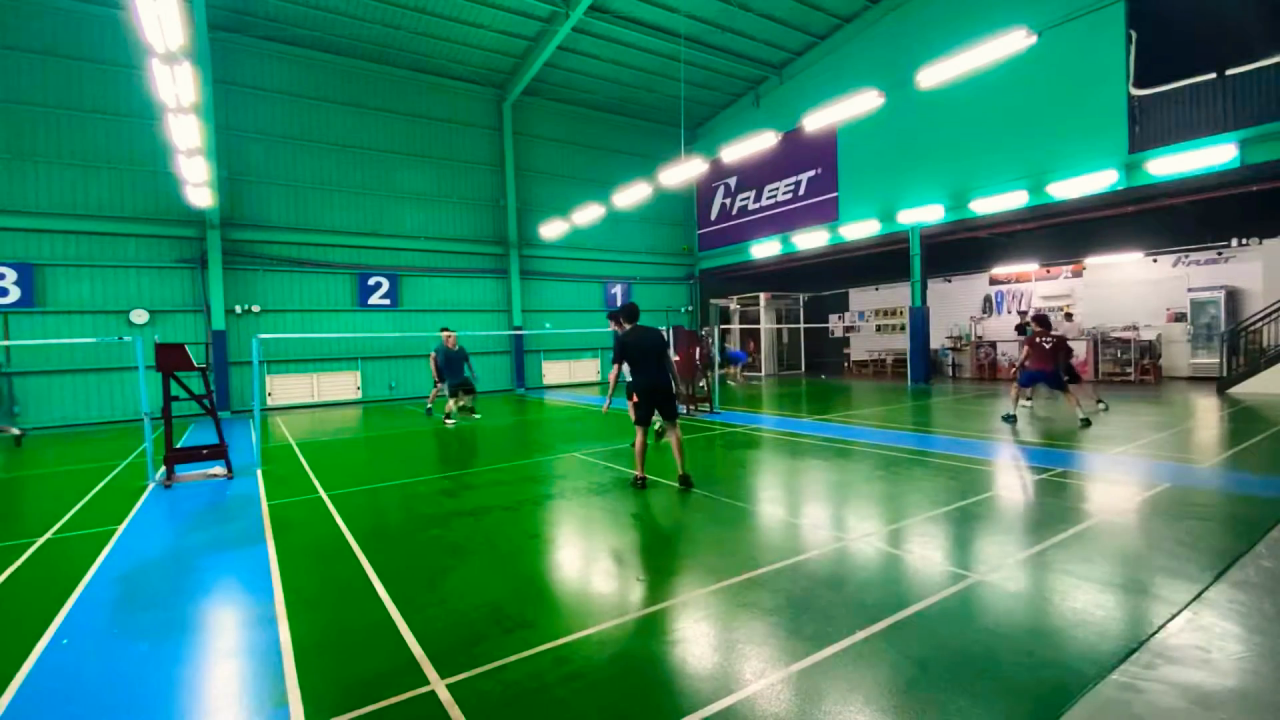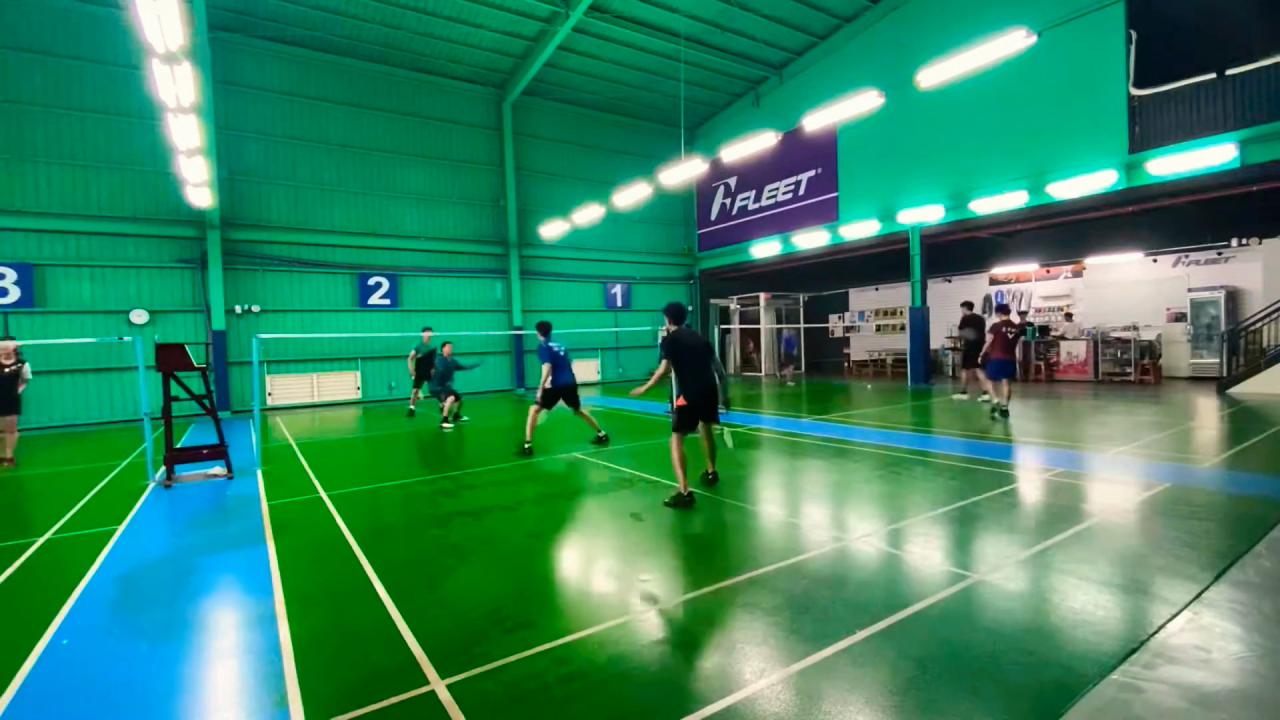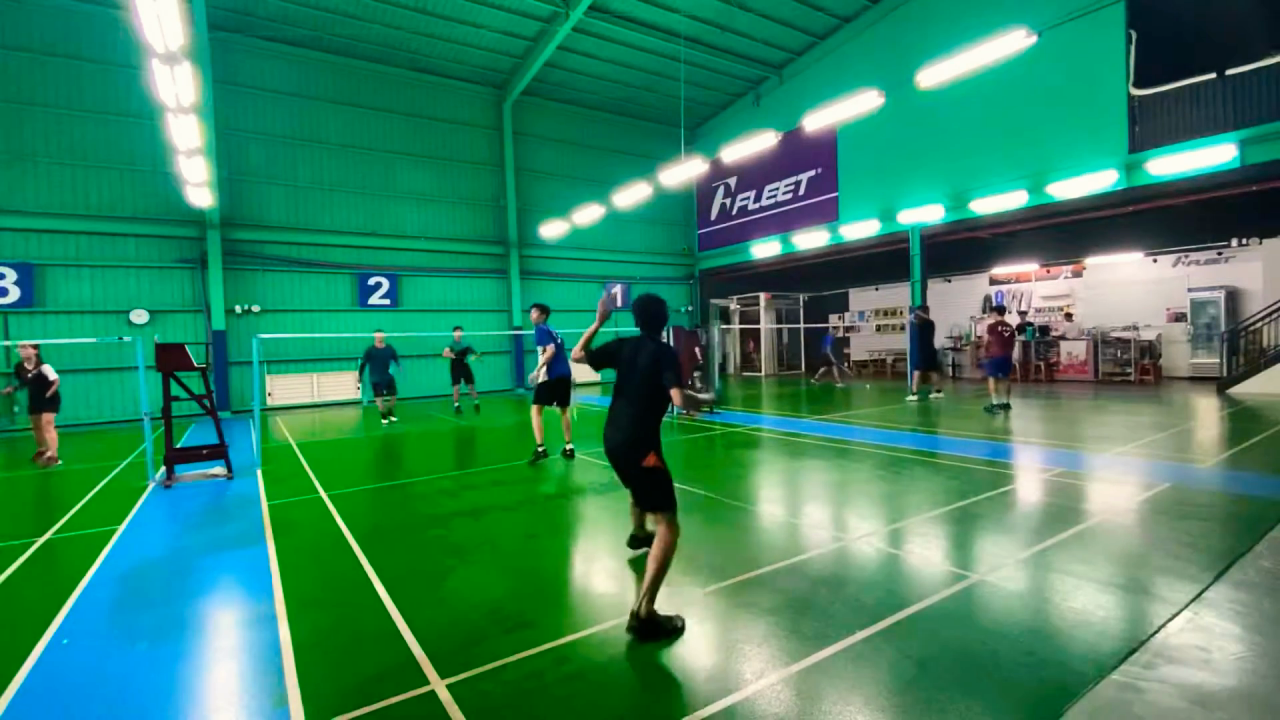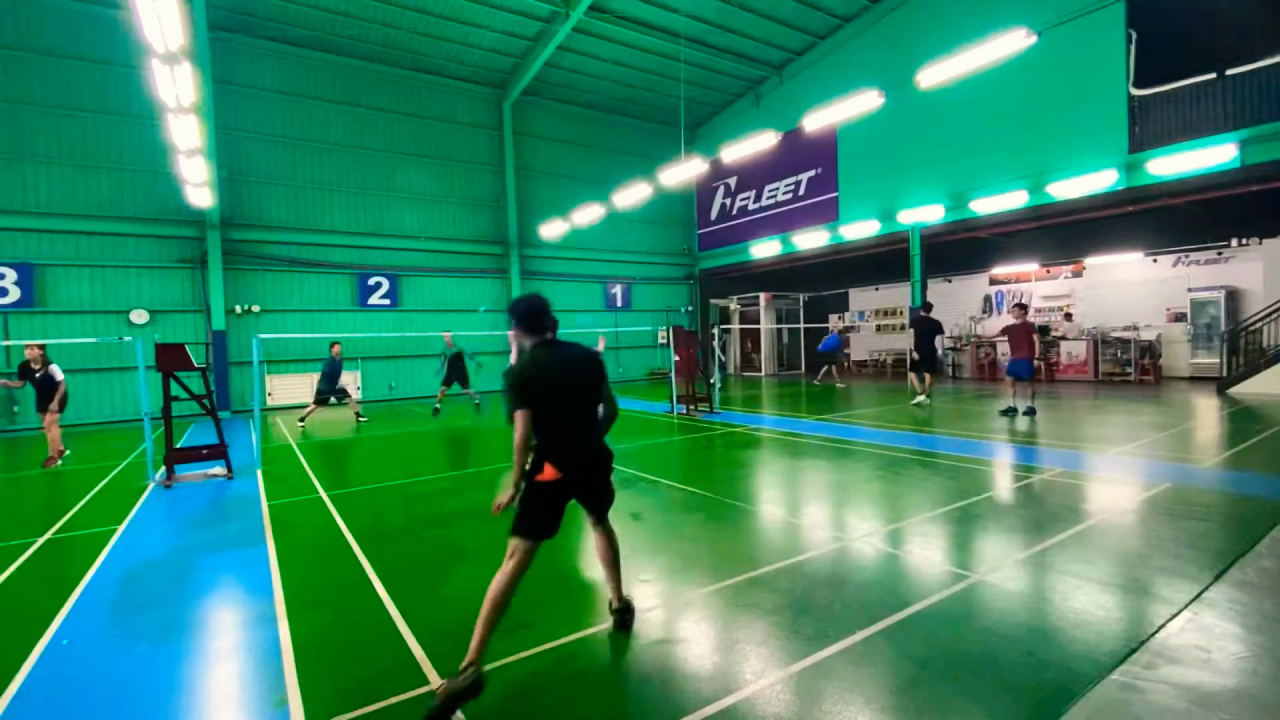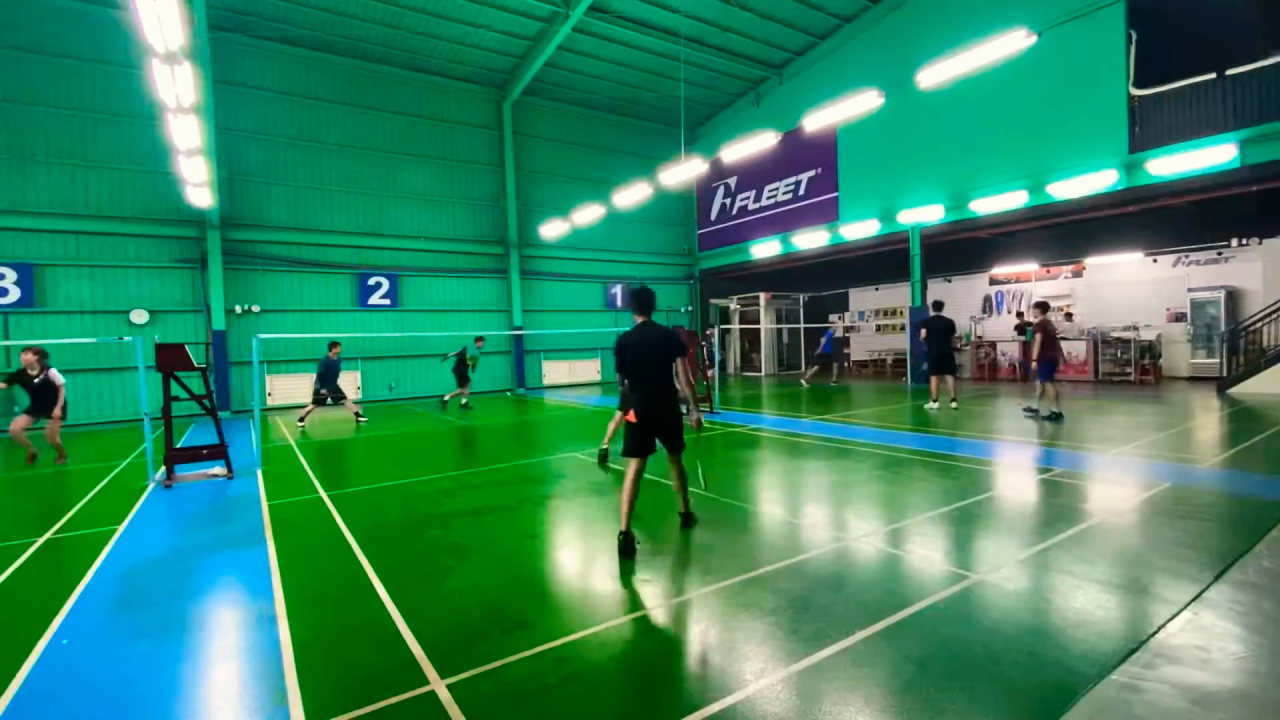
dt=1s
person 1, frame 1
left shoulder: (622, 340)
right shoulder: (656, 333)
right elbow: (669, 361)
left wrist: (609, 398)
left hip: (642, 389)
right hip: (664, 386)
left knee: (641, 432)
right knee: (673, 428)
left ankle: (640, 476)
right ankle: (682, 473)
person 1, frame 2
left shoulder: (670, 339)
right shoulder: (699, 337)
left elbow: (664, 369)
right elbow: (717, 365)
left wrist: (644, 388)
right wrist: (724, 392)
left hip: (690, 393)
right hip: (710, 390)
left knee: (676, 440)
right knee: (706, 429)
left ankle: (684, 492)
right ankle: (711, 472)
person 1, frame 3
left shoulder: (622, 346)
right shoulder: (665, 353)
left elbow: (578, 356)
right elbow: (679, 400)
left wrist: (598, 322)
left hip: (613, 440)
right hip: (640, 444)
left knee: (645, 491)
right knee: (668, 529)
left ankle: (638, 533)
person 1, frame 4
left shoulder: (522, 371)
right shoulder: (587, 358)
left elbow: (523, 432)
right elbow: (611, 409)
left wrist: (514, 484)
left hip: (553, 466)
right hip: (594, 458)
left knee: (514, 562)
right knee: (601, 522)
right ankle: (619, 603)
person 1, frame 5
left shoulder: (624, 340)
right shoulder: (670, 336)
left elbow: (622, 380)
right elbow: (684, 376)
right wrist: (694, 410)
left hip: (638, 411)
right hip: (668, 409)
left knee: (633, 471)
right knee: (675, 459)
left ankle: (625, 532)
right ankle: (684, 512)
